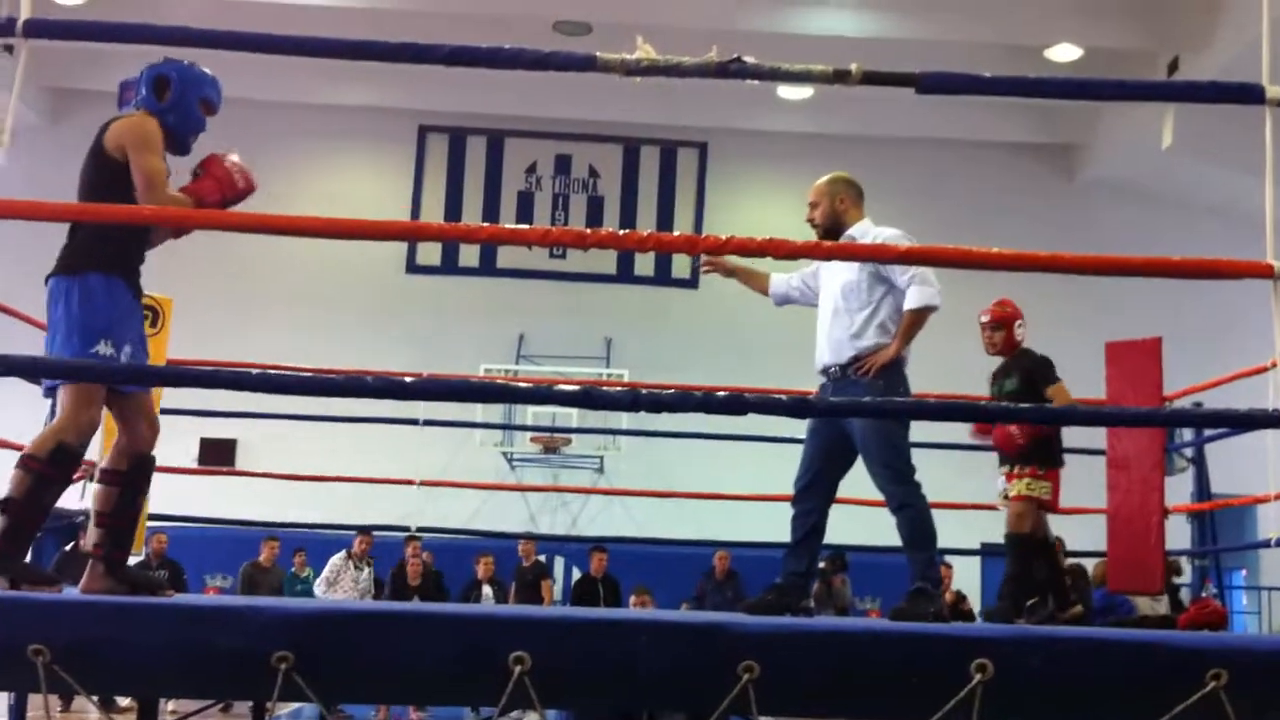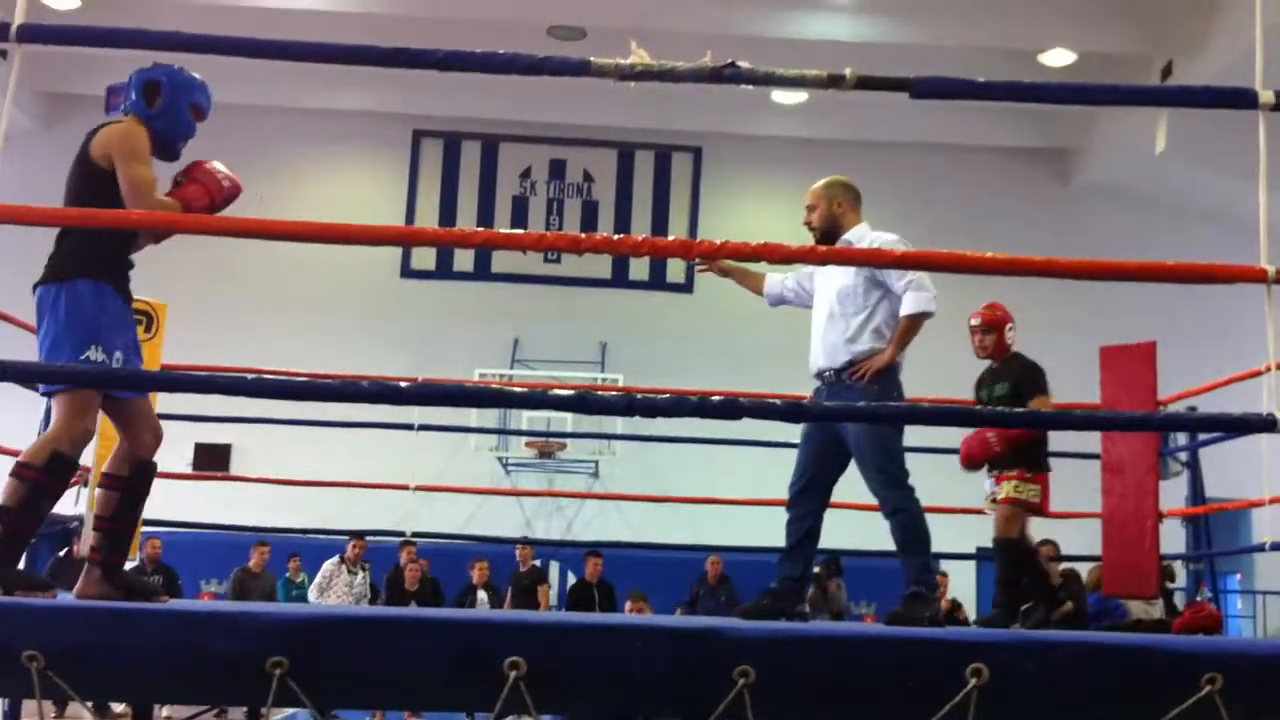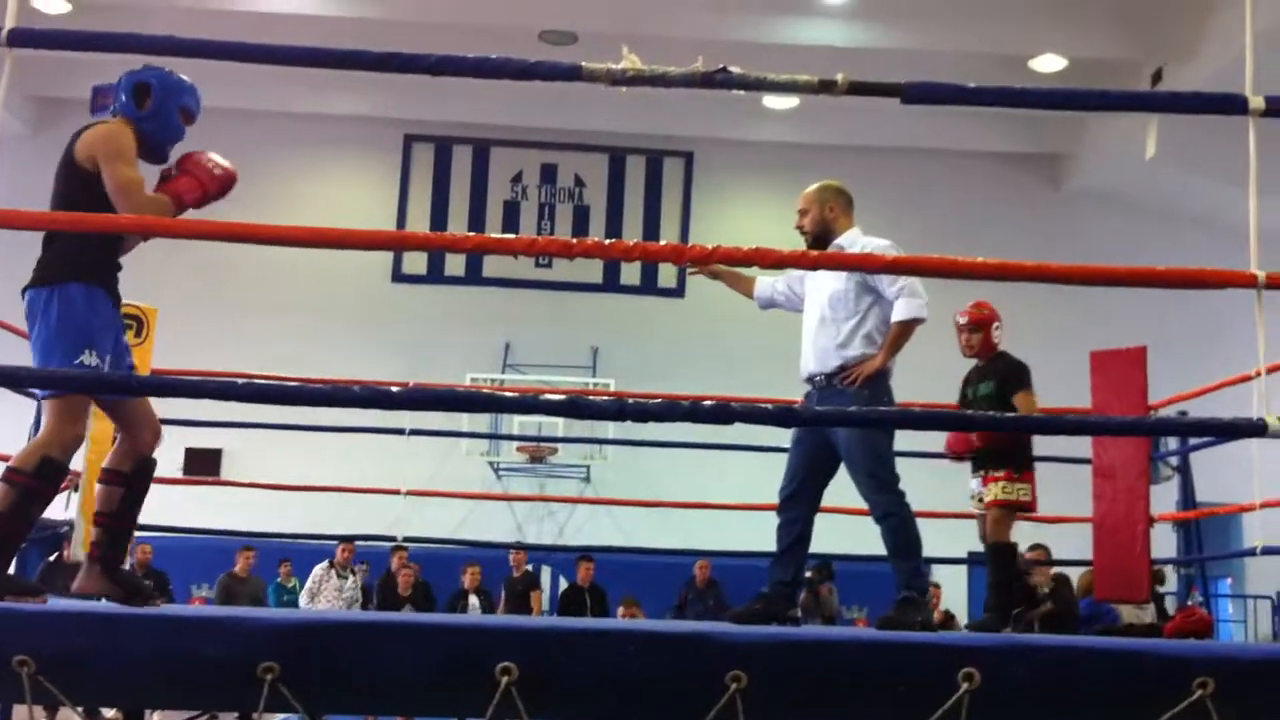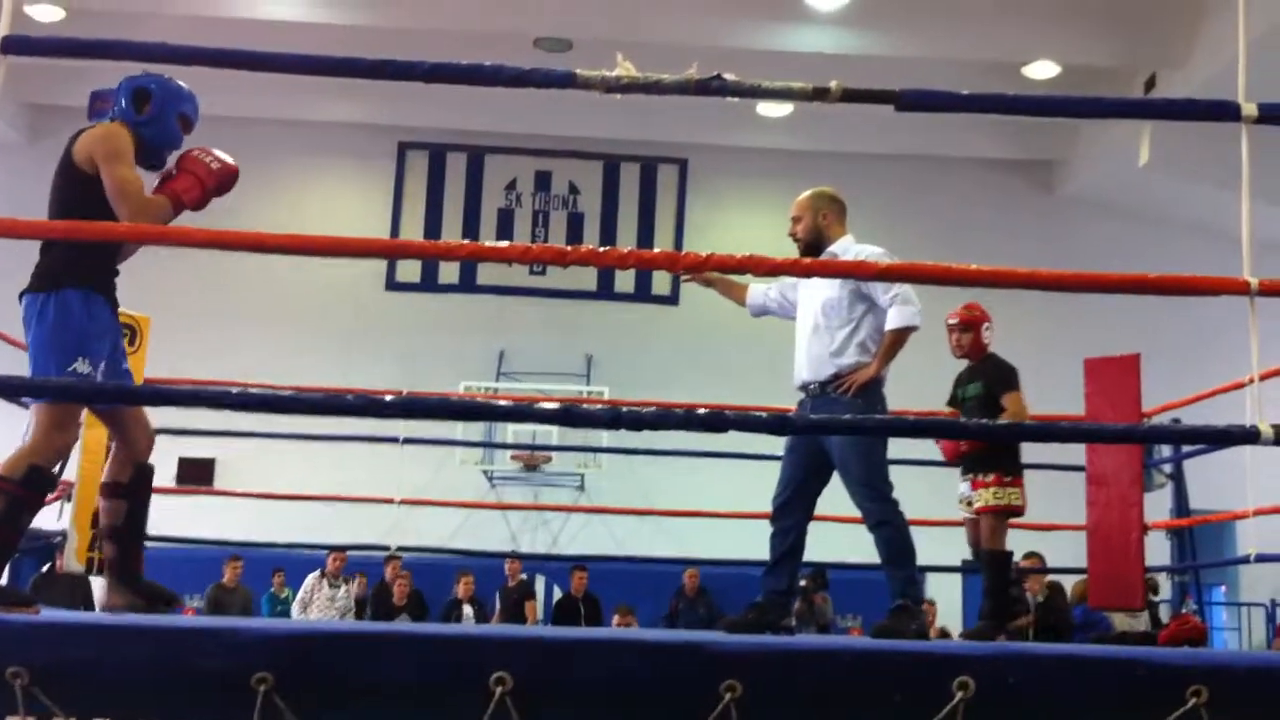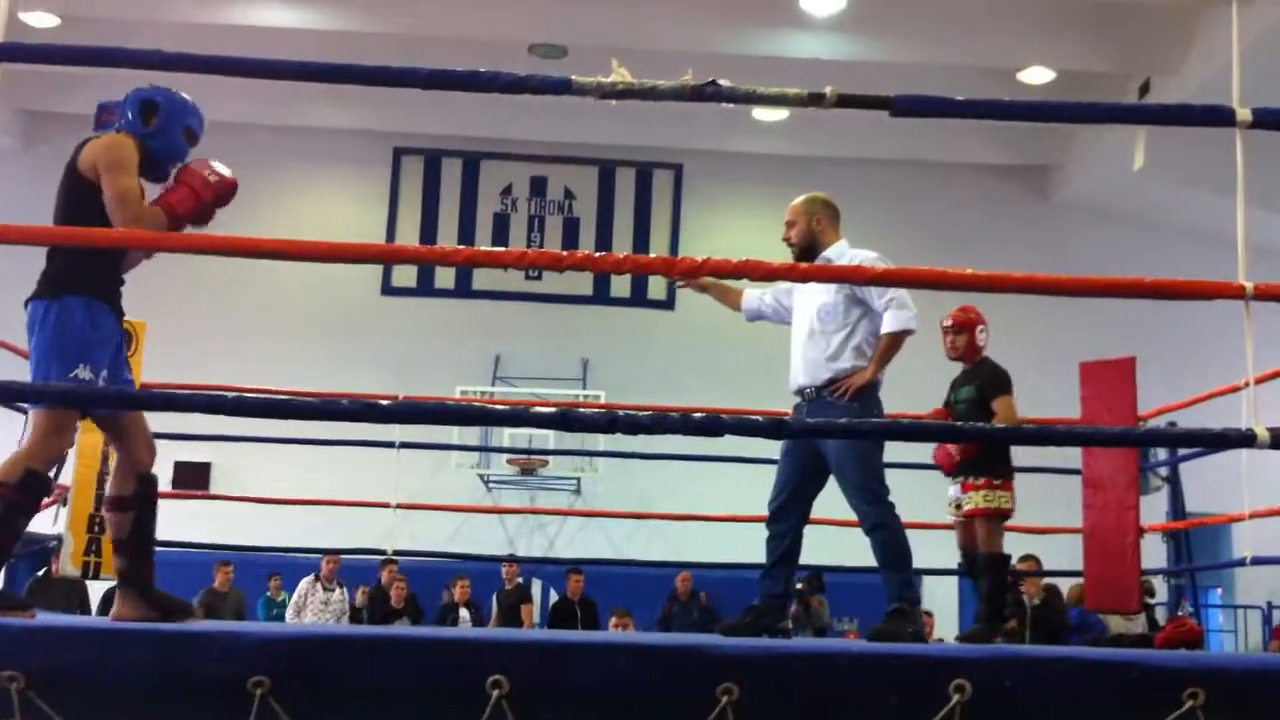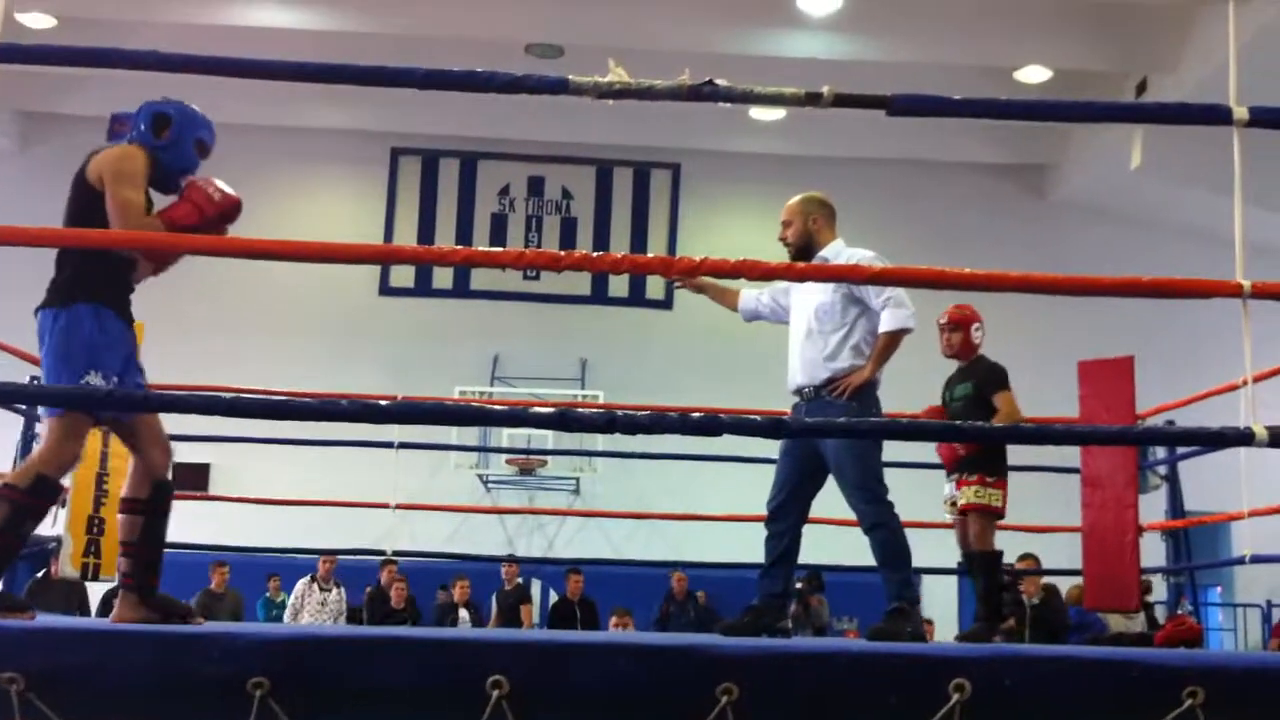
dt=0.1s
person 1, frame 1
left shoulder: (134, 144)
right shoulder: (138, 127)
right elbow: (156, 207)
left wrist: (198, 205)
right wrist: (208, 192)
left hip: (114, 291)
right hip: (91, 285)
left knee: (141, 428)
right knee: (79, 418)
left ankle: (106, 566)
person 1, frame 2
left shoulder: (120, 147)
right shoulder: (125, 133)
right elbow: (145, 214)
left wrist: (181, 206)
right wrist: (197, 196)
left hip: (103, 298)
right hip: (80, 291)
left knee: (143, 433)
right knee: (73, 425)
left ankle: (102, 570)
person 1, frame 3
left shoulder: (109, 149)
right shoulder: (110, 134)
right elbow: (136, 214)
left wrist: (170, 197)
right wrist: (188, 188)
left hip: (91, 300)
right hip: (70, 294)
left knee: (141, 429)
right knee: (63, 430)
left ankle: (102, 567)
person 1, frame 4
left shoulder: (109, 152)
right shoulder: (109, 136)
right elbow: (135, 217)
left wrist: (173, 200)
right wrist: (189, 186)
left hip: (91, 306)
right hip: (68, 299)
left knee: (135, 438)
right knee: (52, 436)
left ankle: (124, 581)
person 1, frame 5
left shoulder: (114, 163)
right shoulder: (113, 146)
right elbow: (130, 226)
left wrist: (174, 214)
right wrist: (185, 198)
left hip: (95, 314)
right hip: (71, 307)
left knee: (137, 448)
right knee: (48, 441)
left ankle: (135, 590)
person 1, frame 6
left shoulder: (129, 176)
right shoulder: (123, 158)
right elbow: (127, 239)
left wrist: (186, 231)
right wrist: (190, 210)
left hip: (107, 322)
right hip: (81, 315)
left knee: (153, 452)
right knee: (61, 449)
left ankle: (137, 595)
person 2, frame 1
left shoulder: (882, 242)
right shoulder: (831, 264)
left elbow: (925, 291)
right elbow: (785, 287)
left wrist: (896, 346)
right wrist: (732, 270)
left hip: (872, 384)
right hip: (834, 387)
left knee: (898, 487)
right knee: (809, 489)
left ankle: (927, 591)
right ankle: (793, 585)
person 2, frame 2
left shoulder: (880, 247)
right shoulder: (824, 268)
left elbow: (921, 296)
right elbow: (778, 288)
left wrist: (890, 351)
right wrist: (728, 269)
left hip: (866, 388)
right hip: (828, 391)
left knee: (891, 491)
right knee: (804, 494)
left ankle: (923, 596)
right ankle: (788, 590)
person 2, frame 3
left shoulder: (872, 252)
right shoulder: (815, 272)
left elbow: (912, 302)
right elbow: (768, 291)
left wrist: (881, 357)
right wrist: (718, 272)
left hip: (856, 393)
right hip: (818, 396)
left knee: (882, 496)
right knee: (794, 498)
left ankle: (914, 600)
right ankle: (780, 595)
person 2, frame 4
left shoulder: (865, 260)
right shoulder: (808, 279)
left elbow: (906, 310)
right elbow: (760, 298)
left wrist: (875, 366)
right wrist: (711, 279)
left hip: (849, 402)
right hip: (812, 405)
left knee: (876, 505)
right knee: (788, 507)
left ankle: (909, 608)
right ankle: (773, 603)
person 2, frame 5
left shoulder: (859, 264)
right shoulder: (803, 284)
left elbow: (901, 314)
right elbow: (755, 303)
left wrist: (871, 370)
right wrist: (706, 285)
left hip: (845, 406)
right hip: (807, 409)
left knee: (872, 508)
right knee: (783, 511)
left ankle: (905, 612)
right ankle: (770, 607)
person 2, frame 6
left shoulder: (856, 263)
right shoulder: (799, 283)
left elbow: (899, 312)
right elbow: (753, 303)
left wrist: (869, 368)
right wrist: (702, 286)
left hip: (844, 406)
right hip: (806, 408)
left knee: (871, 508)
right knee: (782, 510)
left ankle: (904, 610)
right ankle: (769, 606)
person 3, frame 1
left shoulder: (1035, 364)
right shoulder: (997, 375)
left elbow: (1066, 404)
right elbow: (998, 424)
left wrist: (1027, 428)
right wrist: (986, 427)
left hip: (1038, 460)
right hip: (1012, 463)
left knee: (1017, 525)
right knee: (1036, 532)
left ankle: (1012, 603)
right ankle: (1063, 601)
person 3, frame 2
left shoulder: (1026, 370)
right shoulder: (984, 379)
left wrist: (1004, 437)
right wrist: (975, 447)
left hip: (1025, 465)
right hip: (999, 467)
left knee: (1006, 530)
right knee: (1015, 538)
left ankle: (1006, 608)
right ankle: (1048, 599)
person 3, frame 3
left shoulder: (1011, 368)
right shoulder: (970, 378)
left elbow: (1029, 414)
left wrist: (981, 435)
right wrist: (958, 442)
left hip: (1010, 465)
right hip: (984, 468)
left knee: (996, 532)
right knee: (990, 537)
left ankle: (997, 612)
right ankle: (1023, 600)
person 3, frame 4
left shoulder: (1000, 370)
right shoulder: (962, 378)
left elbow: (1017, 414)
left wrist: (970, 437)
left hip: (999, 469)
right hip: (973, 470)
left knee: (992, 542)
right knee: (978, 543)
left ankle: (993, 619)
right ankle: (1007, 611)
person 3, frame 5
left shoulder: (992, 374)
right shoulder: (957, 382)
left elbow: (1008, 420)
left wrist: (962, 447)
right wrist: (938, 426)
left hip: (990, 472)
right hip: (963, 474)
left knee: (988, 545)
right knee: (968, 547)
left ankle: (989, 622)
right ankle: (996, 615)
person 3, frame 6
left shoulder: (989, 371)
right shoulder: (952, 382)
left elbow: (1011, 415)
left wrist: (968, 443)
right wrist: (934, 423)
left hip: (985, 469)
right hip: (958, 471)
left knee: (980, 542)
right knee: (969, 544)
left ankle: (986, 620)
right ankle: (994, 615)
